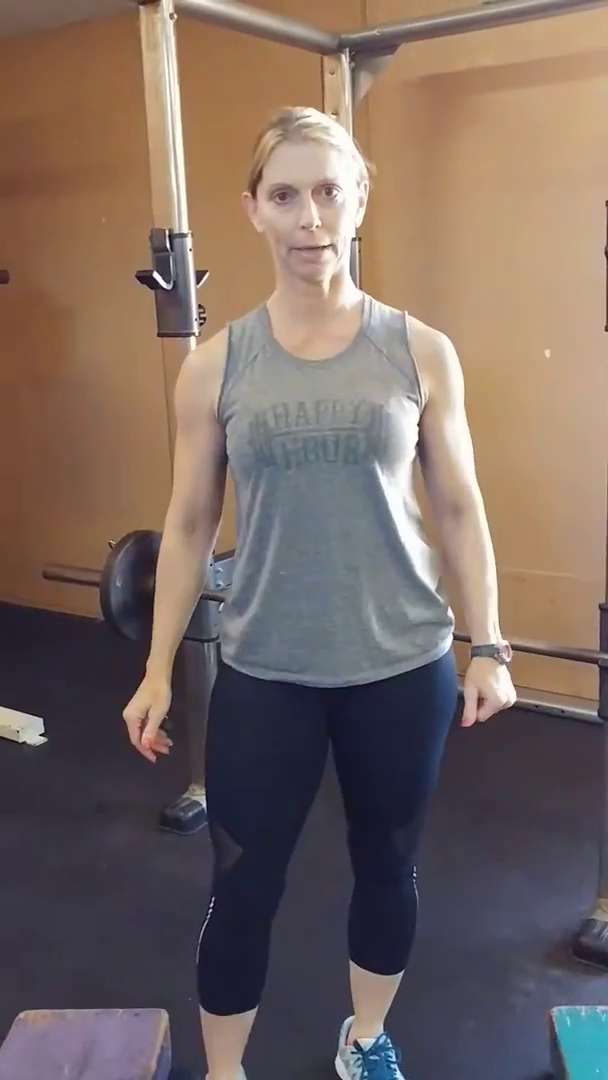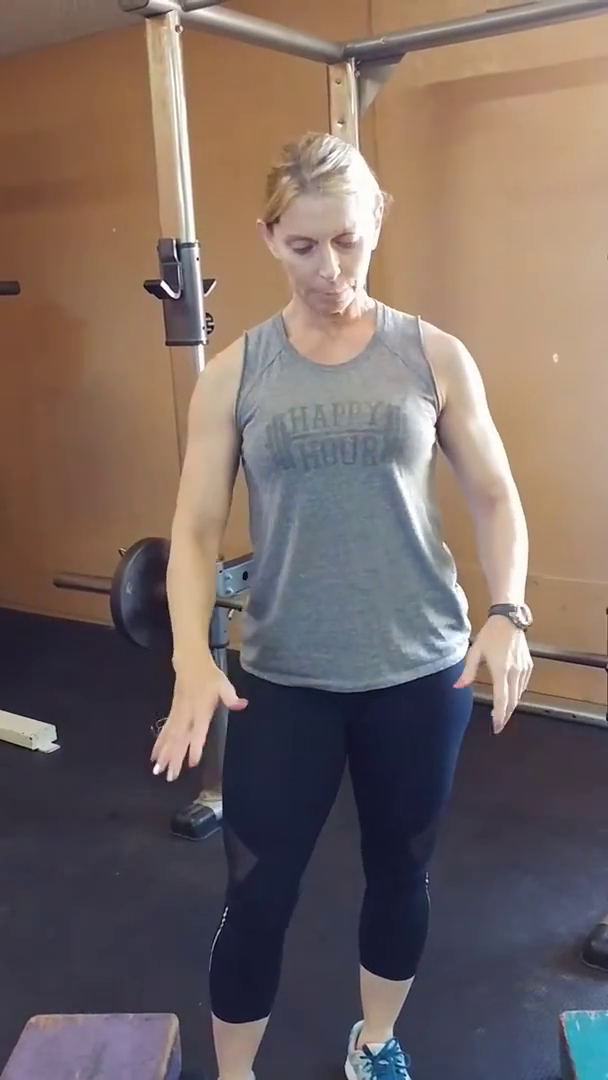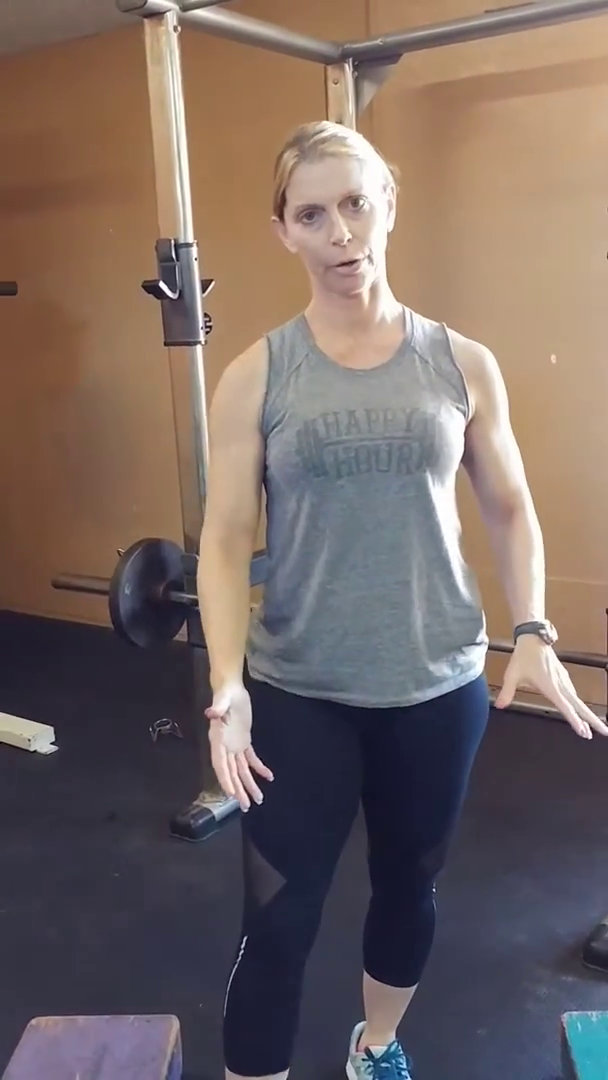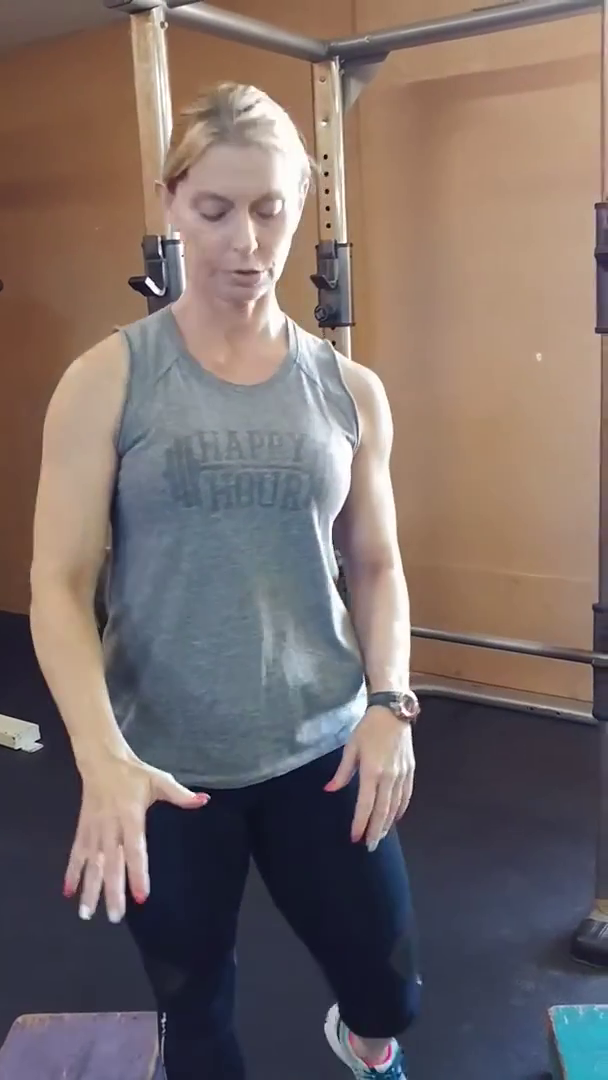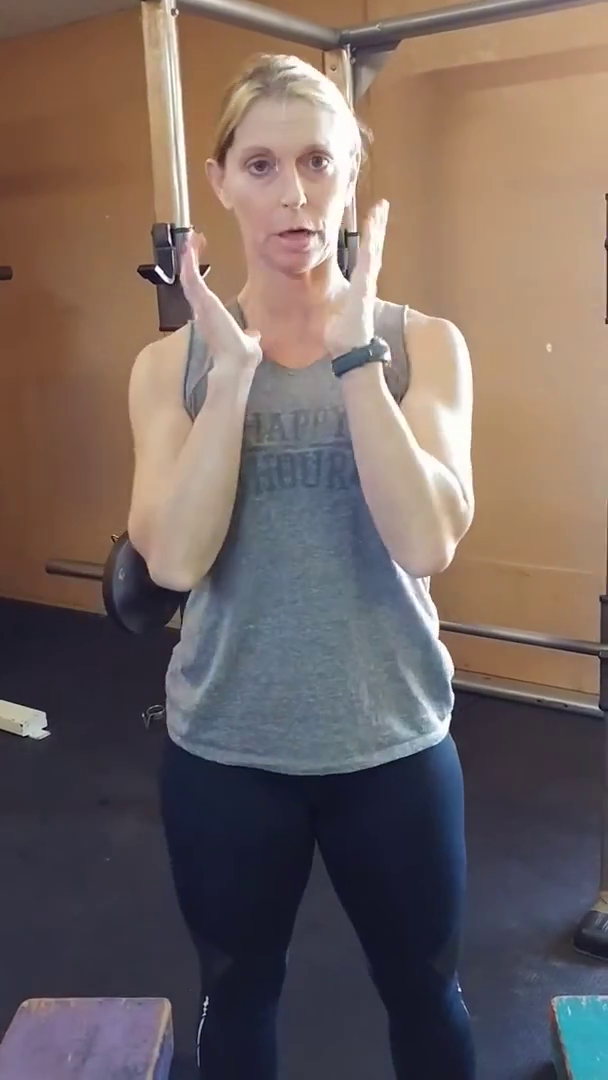
dt=1s
person 1, frame 1
left shoulder: (420, 353)
right shoulder: (217, 365)
left elbow: (460, 510)
right elbow: (188, 524)
left wrist: (488, 647)
right wrist: (158, 669)
left hip: (403, 668)
right hip: (263, 674)
left knee: (387, 867)
right knee: (241, 890)
person 1, frame 2
left shoulder: (435, 356)
right shoulder: (235, 373)
left elbow: (495, 499)
right elbow: (197, 529)
left wrist: (505, 612)
right wrist: (191, 657)
left hip: (422, 672)
right hip: (283, 679)
left knee: (400, 871)
right knee: (258, 895)
person 1, frame 3
left shoulder: (463, 365)
right shoulder: (256, 377)
left elbow: (510, 511)
right elbow: (224, 544)
right wrist: (226, 684)
left hip: (438, 685)
right hip: (298, 693)
left knee: (408, 887)
right knee: (277, 925)
person 1, frame 4
left shoulder: (350, 390)
right shoulder: (106, 380)
left elbow: (376, 567)
right elbow: (58, 584)
left wrist: (390, 703)
right wrist: (101, 754)
left hip: (320, 751)
right hip: (162, 766)
left knee: (385, 983)
person 1, frame 5
left shoulder: (423, 343)
right shoulder: (173, 363)
left elbow: (429, 542)
right elbow: (174, 560)
left wrist: (355, 351)
right wrist: (233, 366)
left hip: (394, 743)
right hip: (225, 752)
left knee: (424, 993)
right knee: (238, 997)
